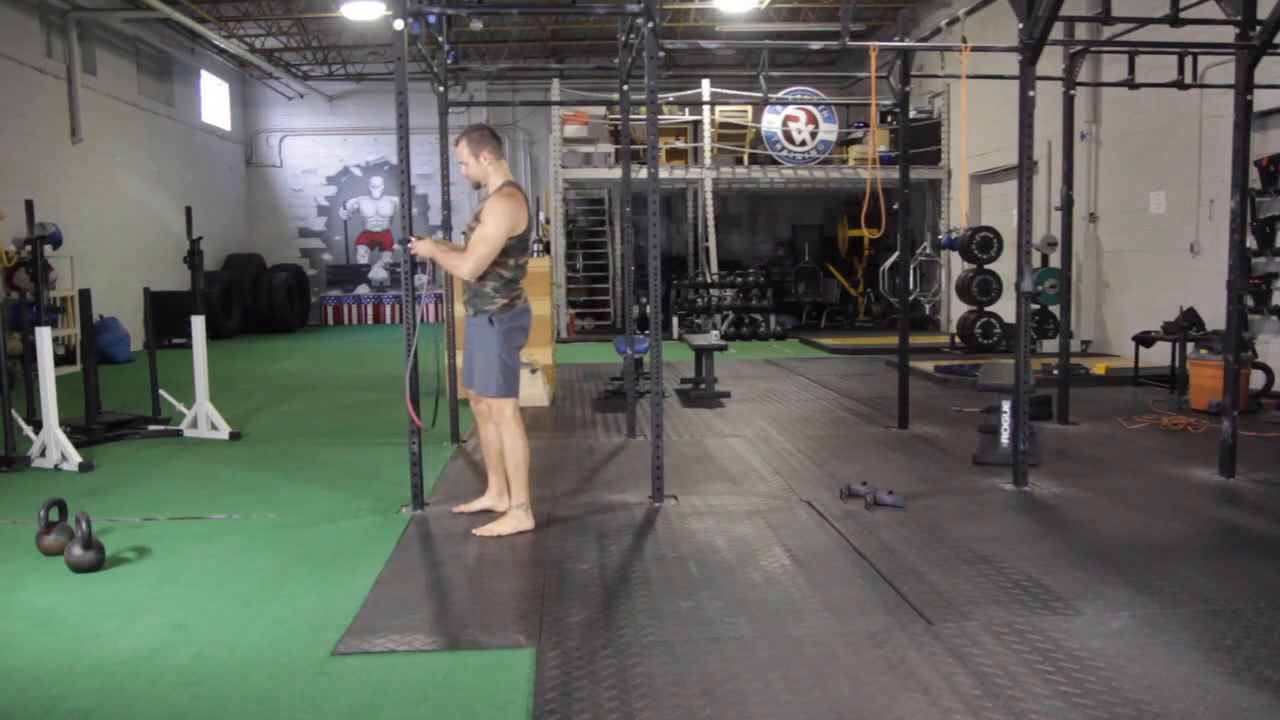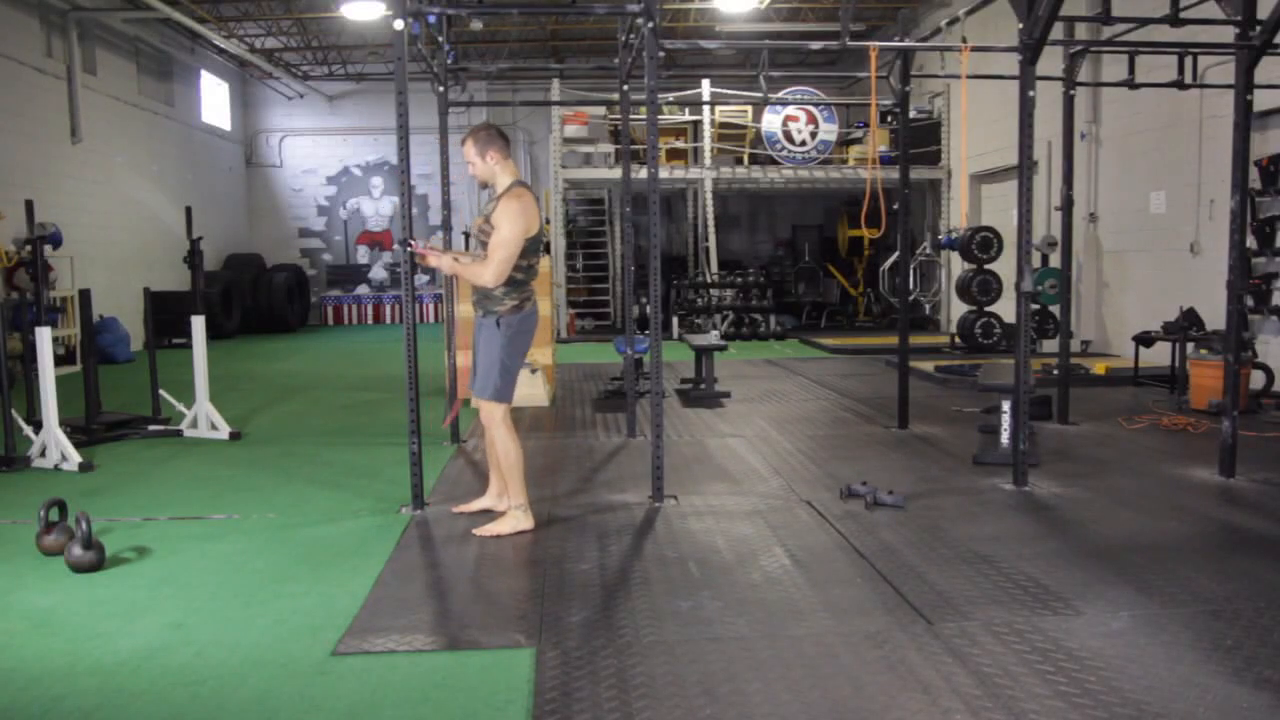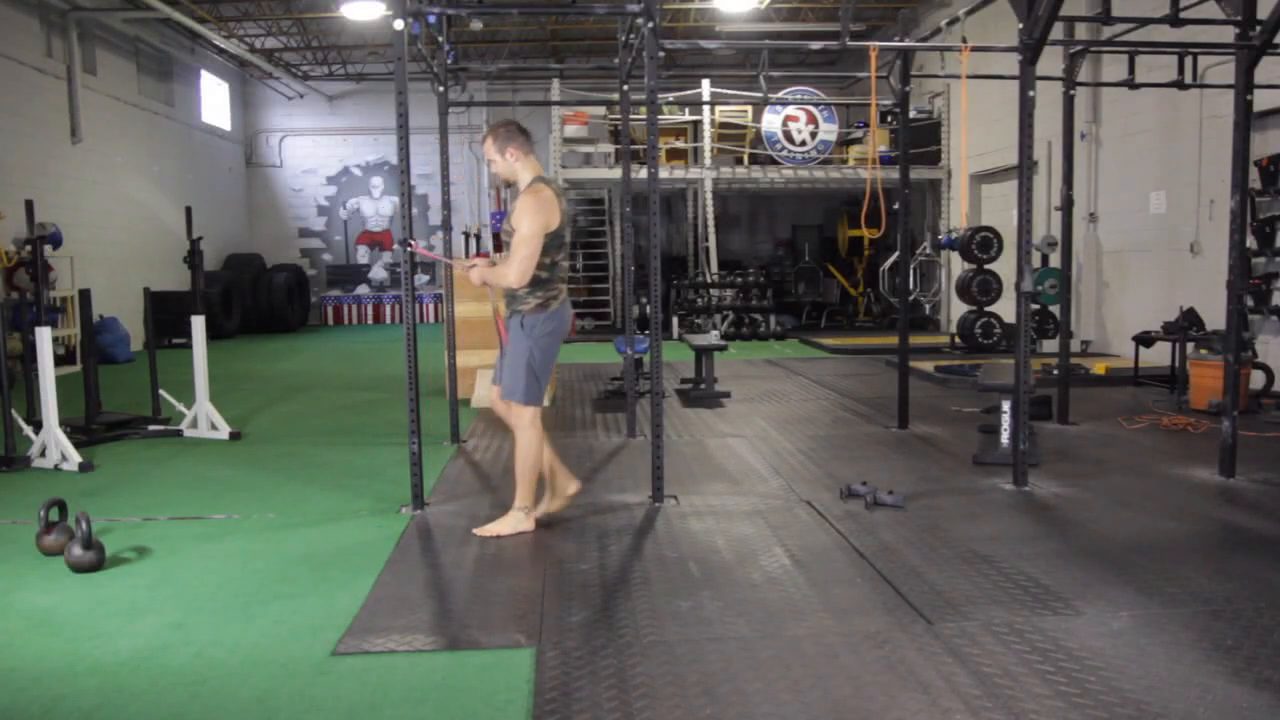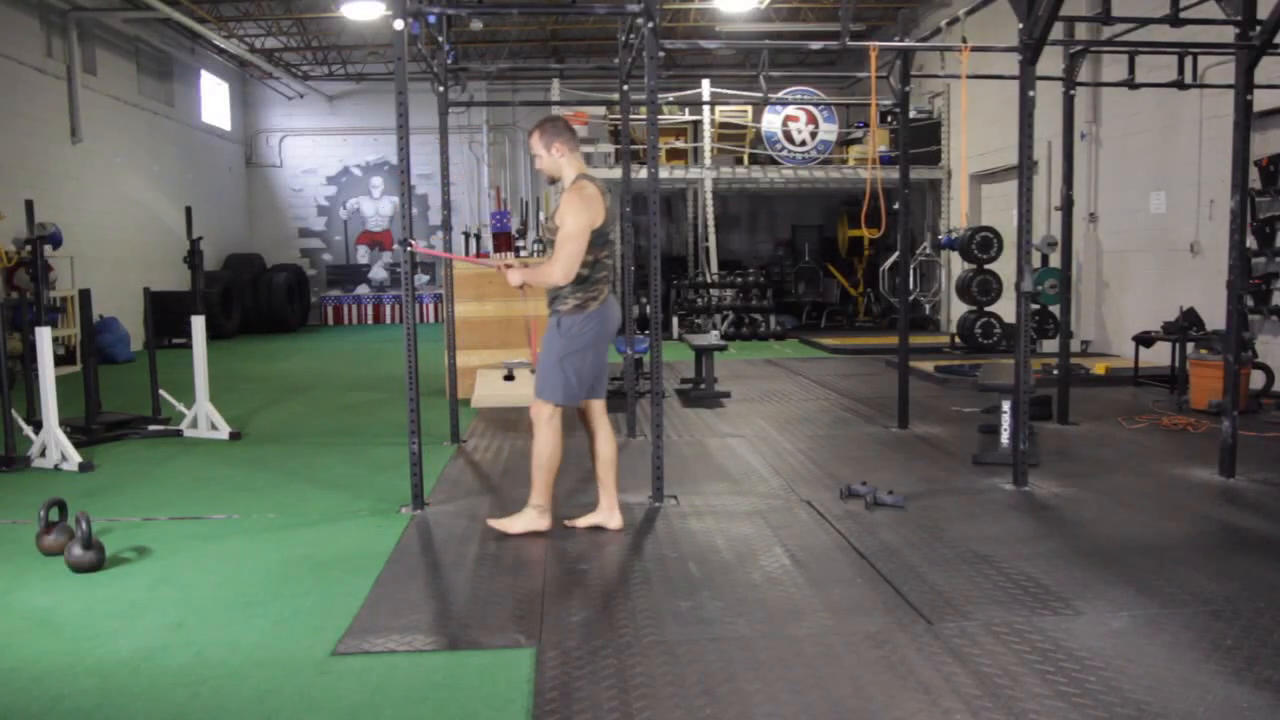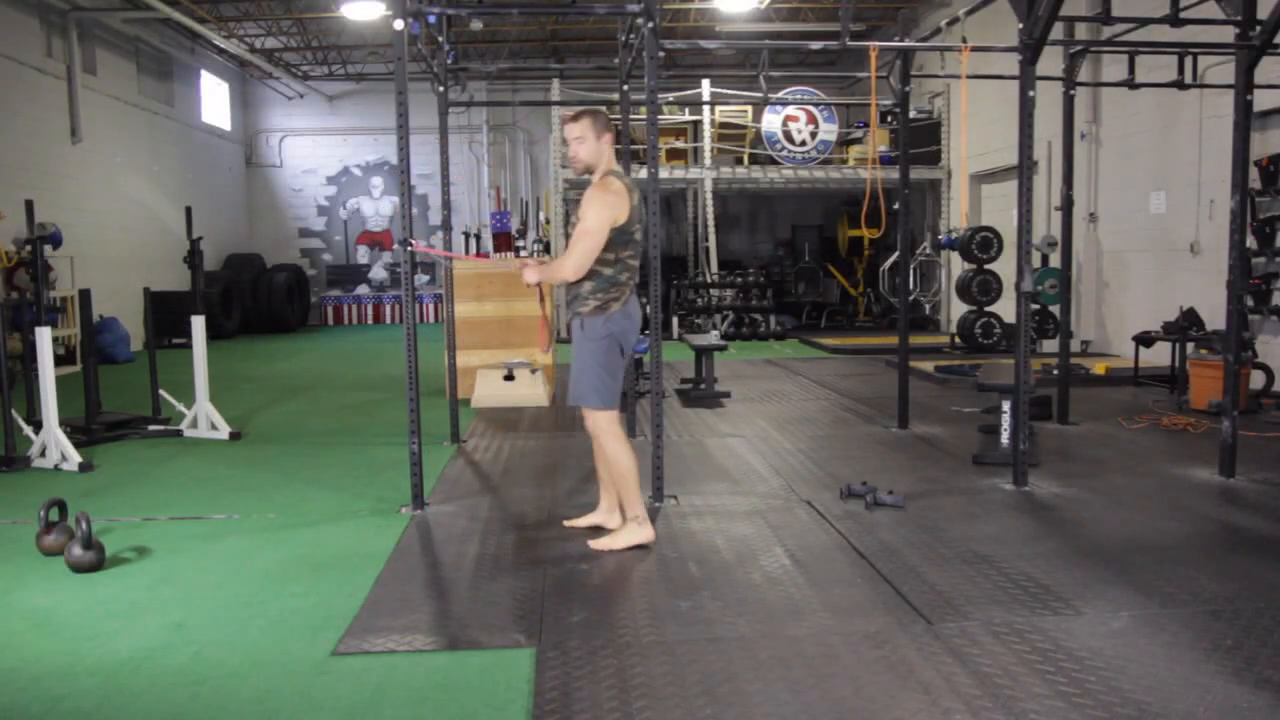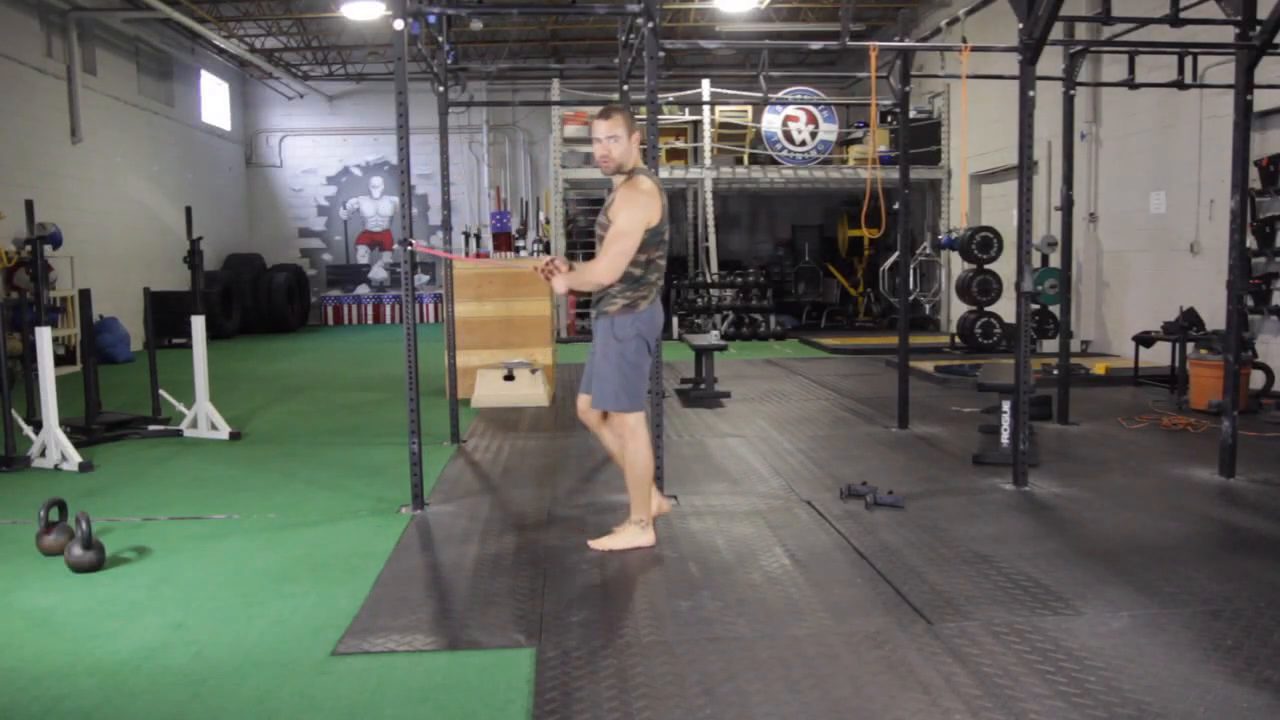
dt=0.4s
person 1, frame 1
left shoulder: (505, 202)
right shoulder: (500, 197)
left elbow: (469, 267)
left wrist: (433, 252)
right wrist: (439, 246)
left hip: (498, 318)
right hip: (485, 315)
left knee: (503, 411)
right knee: (482, 405)
left ankle: (521, 512)
right ankle: (497, 493)
person 1, frame 2
left shoulder: (516, 203)
right shoulder: (502, 198)
left elbow: (492, 274)
left wrist: (452, 267)
right wrist: (448, 256)
left hip: (507, 319)
right hip: (494, 316)
left knee: (495, 412)
right knee: (489, 409)
left ankle: (520, 511)
right ankle: (497, 493)
person 1, frame 3
left shoulder: (534, 200)
right shoulder: (543, 192)
left elbow: (518, 275)
left wrist: (484, 274)
right wrist: (492, 265)
left hip: (536, 317)
right hip: (536, 314)
left knee: (520, 411)
right knee: (503, 403)
left ankle: (521, 513)
right ankle: (558, 480)
person 1, frame 4
left shoulder: (578, 196)
right shoulder: (590, 190)
left elbow: (561, 273)
left wrist: (522, 276)
right wrist: (531, 268)
left hip: (578, 317)
right hip: (593, 311)
left knee: (545, 411)
right knee: (593, 411)
left ankle: (536, 510)
right ankle: (608, 508)
person 1, frame 5
left shoulder: (603, 192)
right shoulder: (617, 188)
left elbow: (573, 267)
left wrist: (538, 274)
right wrist: (548, 266)
left hip: (601, 318)
right hip: (606, 314)
left knee: (603, 421)
right knee: (597, 416)
left ankle: (638, 523)
right ankle: (608, 508)
person 1, frame 6
left shoulder: (636, 192)
right shoulder: (628, 189)
left elbow: (607, 271)
left wrist: (566, 281)
right wrist: (571, 267)
left hip: (627, 319)
right hip: (618, 317)
left knee: (627, 421)
right knee: (590, 410)
left ankle: (638, 526)
right ankle: (648, 496)
